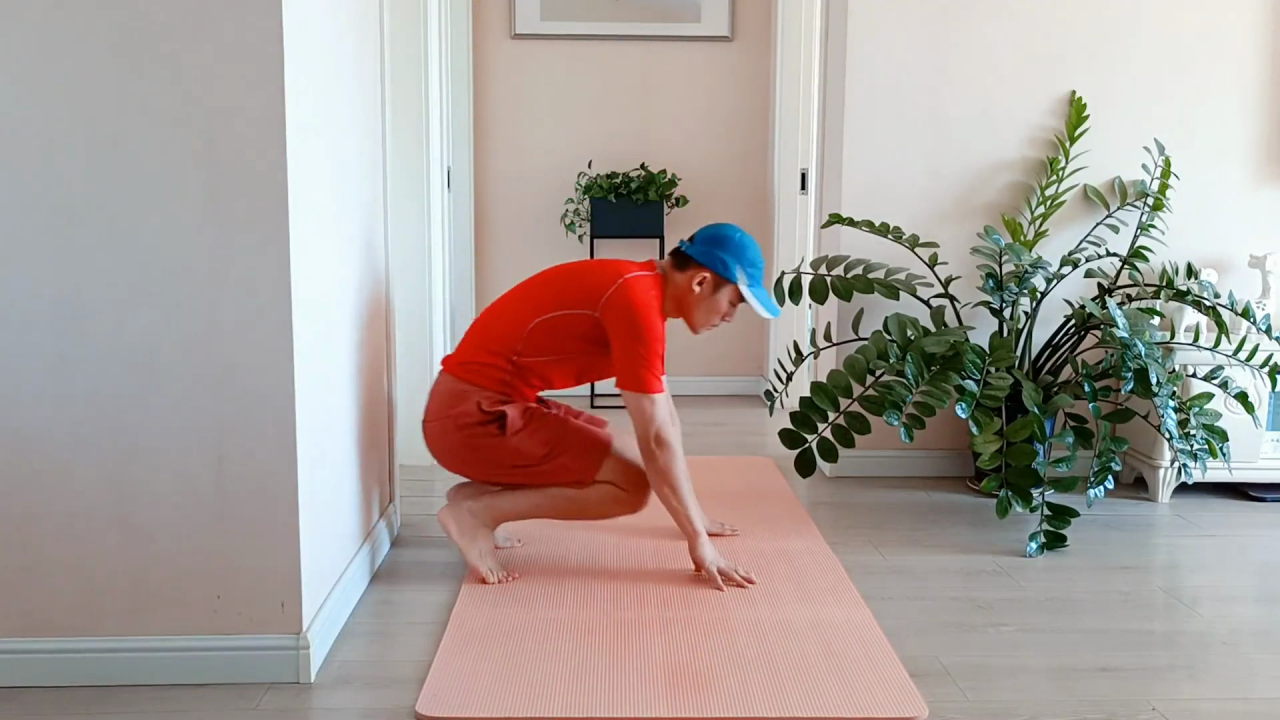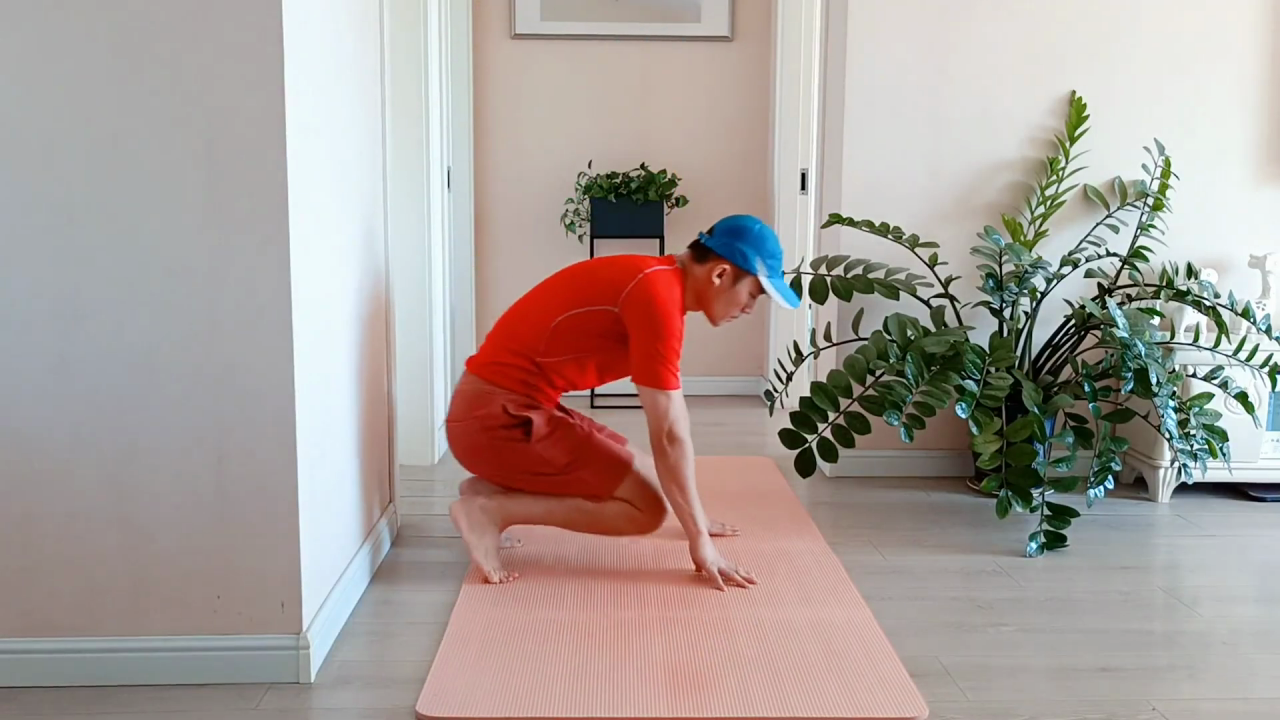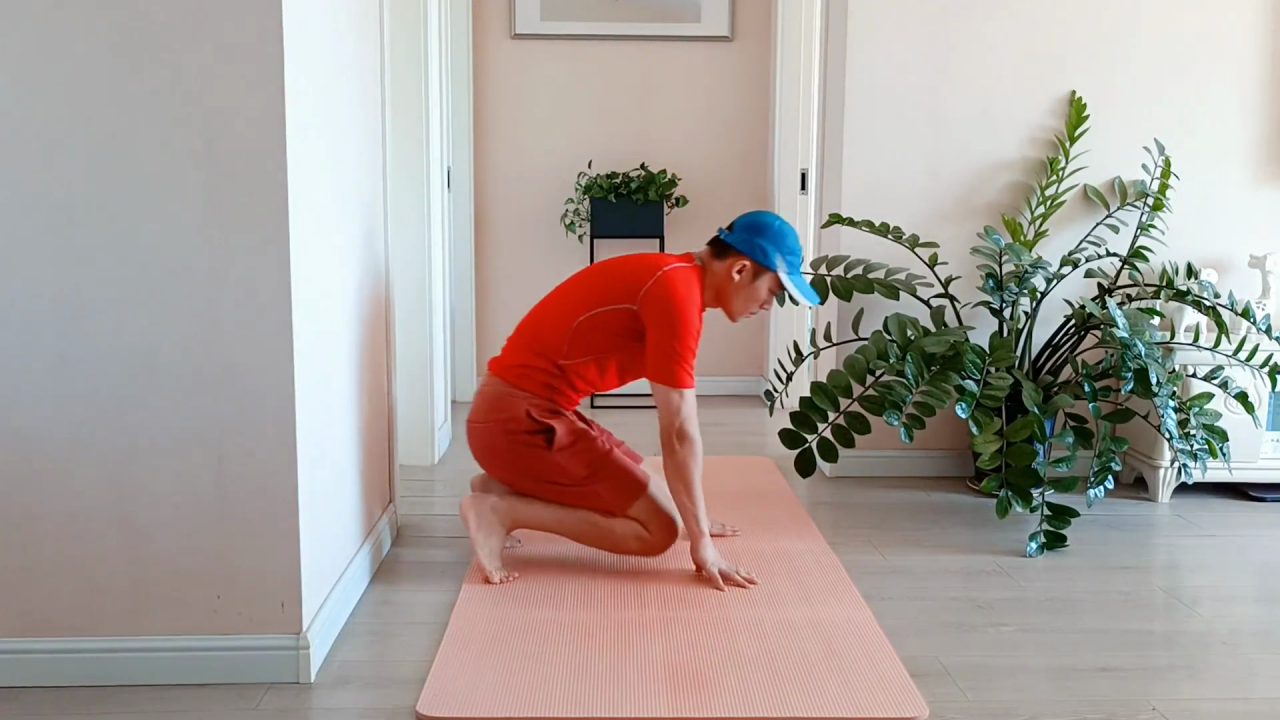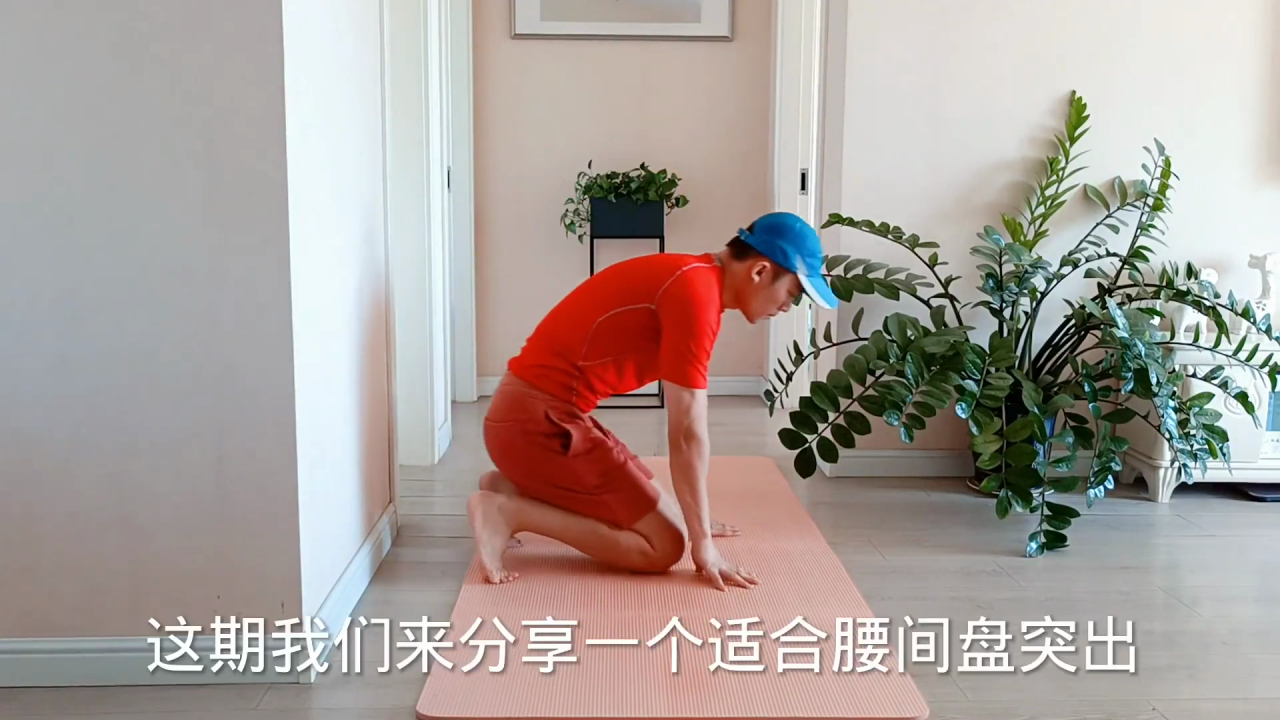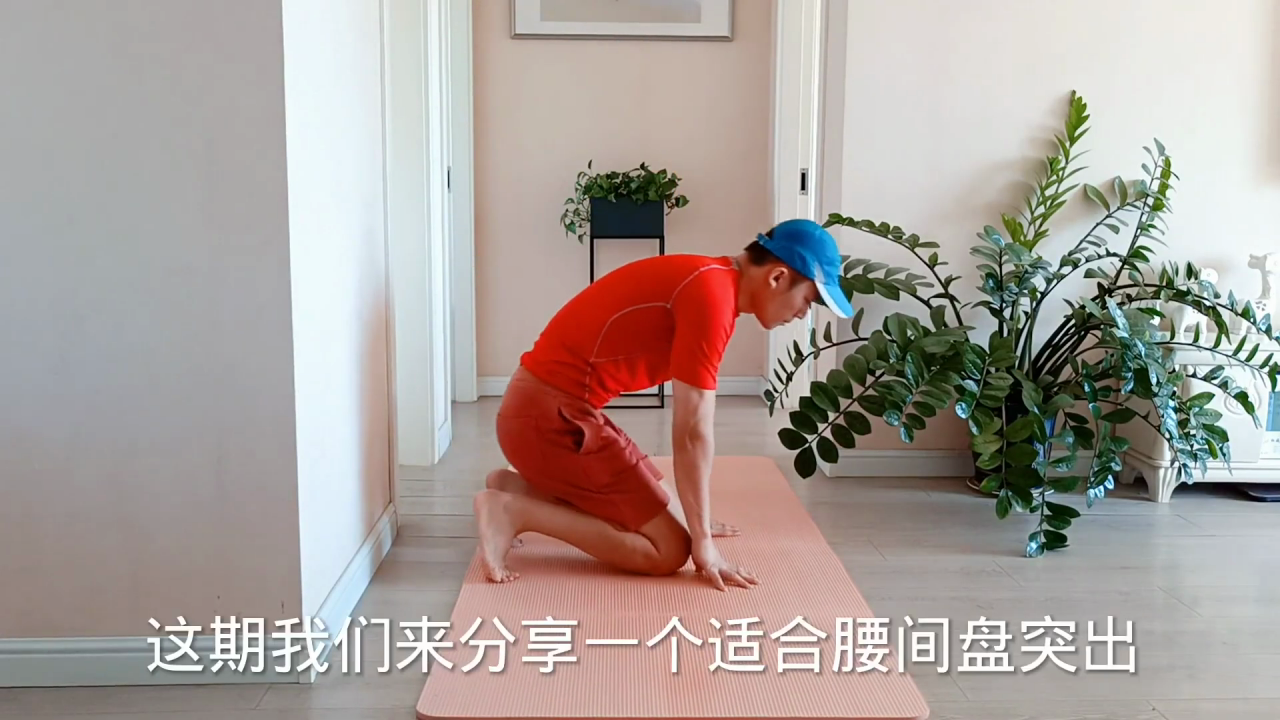
dt=0.1s
person 1, frame 1
left shoulder: (641, 290)
right shoulder: (638, 303)
left elbow: (663, 415)
right elbow: (657, 439)
left wrist: (695, 514)
right wrist: (698, 539)
left hip: (482, 402)
right hip: (472, 416)
left knee: (629, 454)
right knee: (630, 486)
left ankle: (483, 495)
right ankle: (476, 512)
person 1, frame 2
left shoulder: (658, 282)
right shoulder: (658, 297)
left elbow: (673, 415)
right elbow: (669, 433)
left wrist: (691, 515)
right wrist: (699, 539)
left hip: (504, 404)
right hip: (495, 416)
left knee: (641, 474)
right knee: (644, 509)
left ankle: (495, 489)
right ankle: (488, 510)
person 1, frame 3
left shoulder: (675, 279)
right shoulder: (677, 294)
left elbow: (681, 419)
right elbow: (679, 432)
left wrist: (698, 517)
right wrist: (700, 540)
left hip: (523, 406)
right hip: (518, 420)
left knee: (649, 490)
right knee: (657, 532)
left ankle: (506, 488)
right ankle: (498, 509)
person 1, frame 4
left shoulder: (695, 279)
right shoulder: (696, 294)
left elbow: (685, 422)
right elbow: (687, 432)
left wrist: (689, 517)
right wrist: (700, 541)
left hip: (538, 409)
right hip: (538, 419)
left knee: (659, 512)
right knee: (662, 546)
left ankle: (509, 487)
right ankle: (506, 511)
person 1, frame 5
left shoulder: (709, 281)
right shoulder: (712, 296)
left elbow: (692, 424)
right elbow: (692, 433)
left wrist: (695, 517)
right wrist: (703, 542)
left hip: (546, 405)
right hip: (551, 415)
left knee: (661, 508)
right knee: (668, 550)
left ankle: (518, 487)
right ankle: (512, 510)
